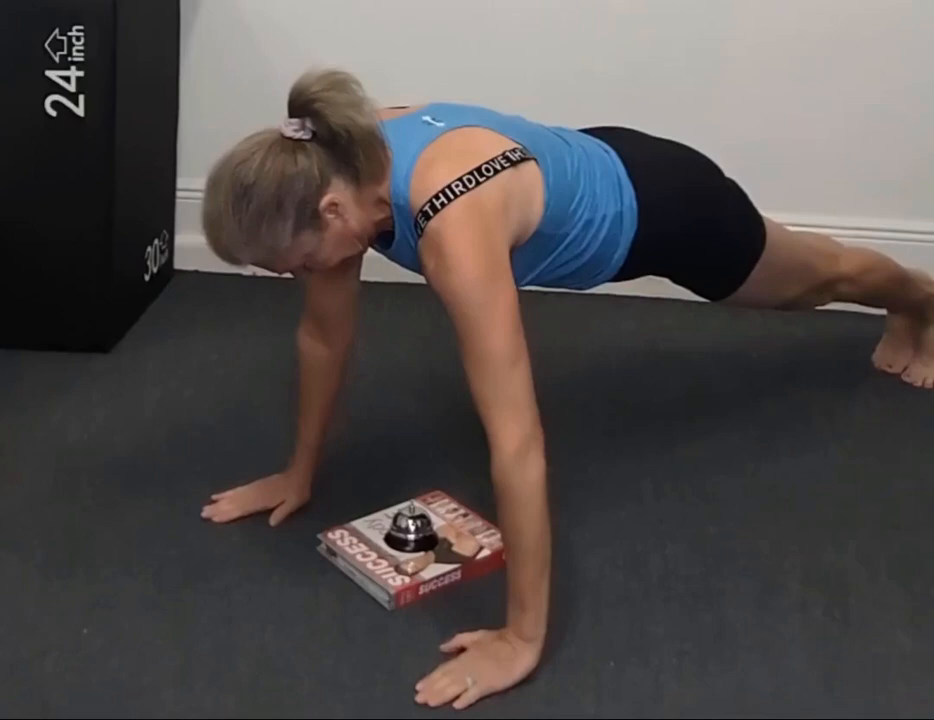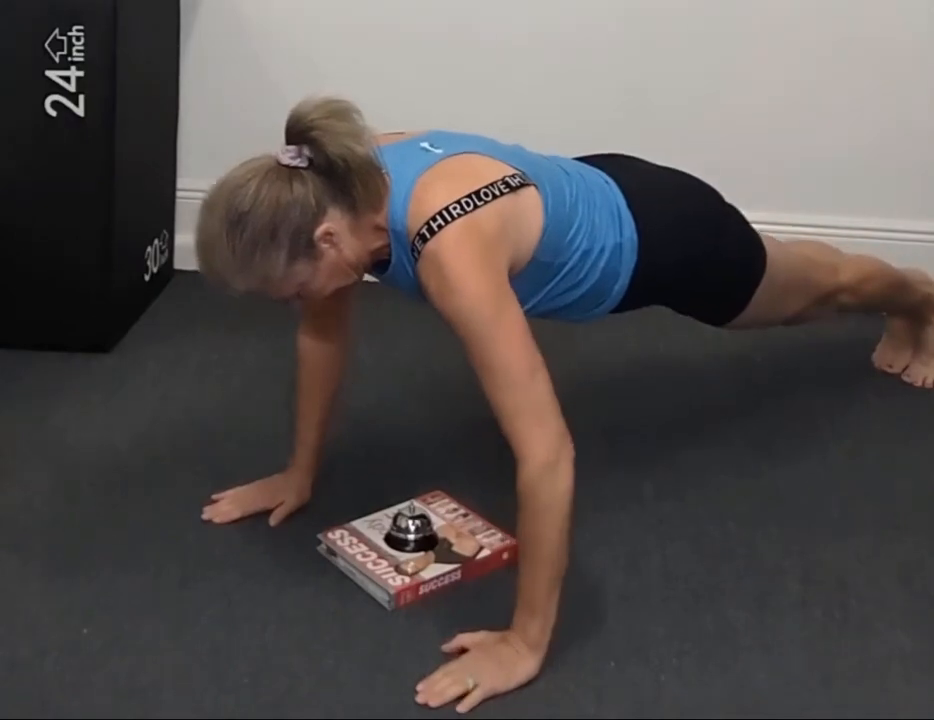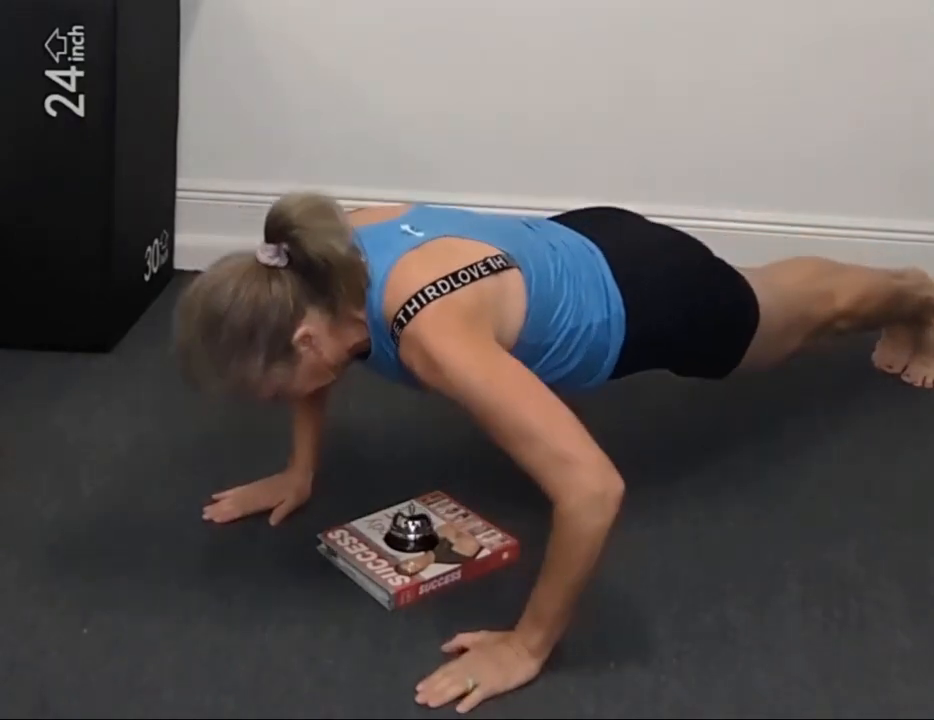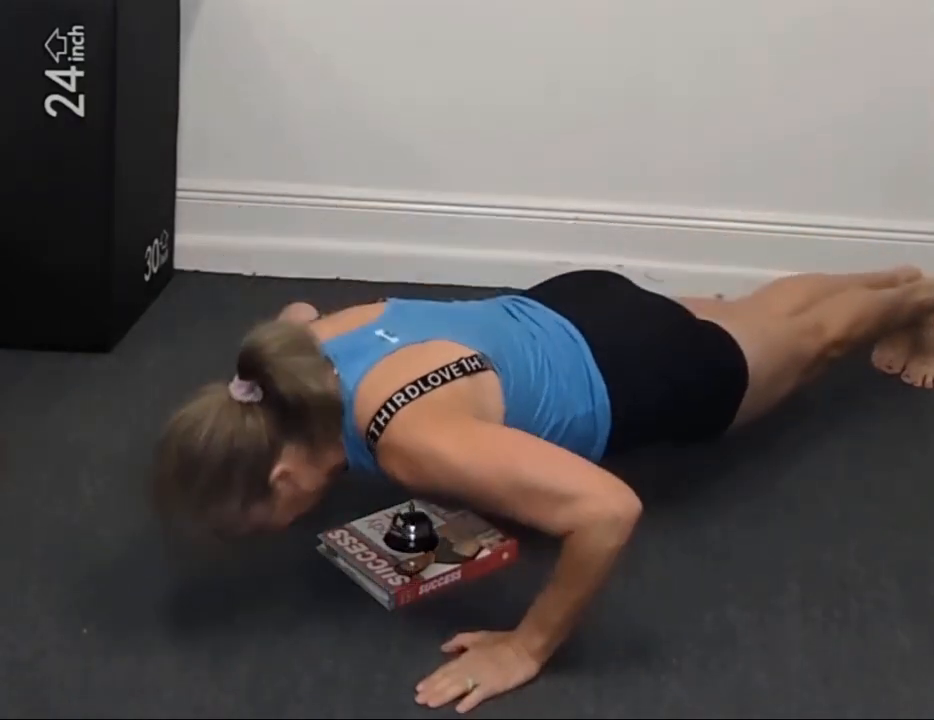
dt=0.3s
person 1, frame 1
left shoulder: (453, 228)
right shoulder: (339, 164)
left elbow: (517, 445)
right elbow: (323, 333)
left wrist: (521, 639)
right wrist: (298, 475)
left hip: (661, 207)
right hip: (597, 177)
left knee: (816, 277)
right knee: (795, 296)
person 1, frame 2
left shoulder: (451, 251)
right shoulder: (337, 187)
left elbow: (547, 456)
right elbow: (322, 331)
left wrist: (526, 642)
right wrist: (299, 473)
left hip: (662, 236)
right hip: (598, 201)
left knee: (823, 289)
right knee: (796, 305)
person 1, frame 3
left shoulder: (431, 338)
right shoulder: (321, 259)
left elbow: (594, 490)
right elbow: (315, 345)
left wrist: (528, 645)
right wrist: (300, 470)
left hip: (647, 302)
right hip: (582, 253)
left knee: (818, 310)
right knee: (770, 284)
person 1, frame 4
left shoulder: (408, 439)
right shoulder: (298, 363)
left elbow: (611, 509)
left wrist: (525, 648)
right wrist: (296, 495)
left hip: (634, 375)
right hip: (561, 318)
left knee: (813, 336)
right knee: (756, 313)
